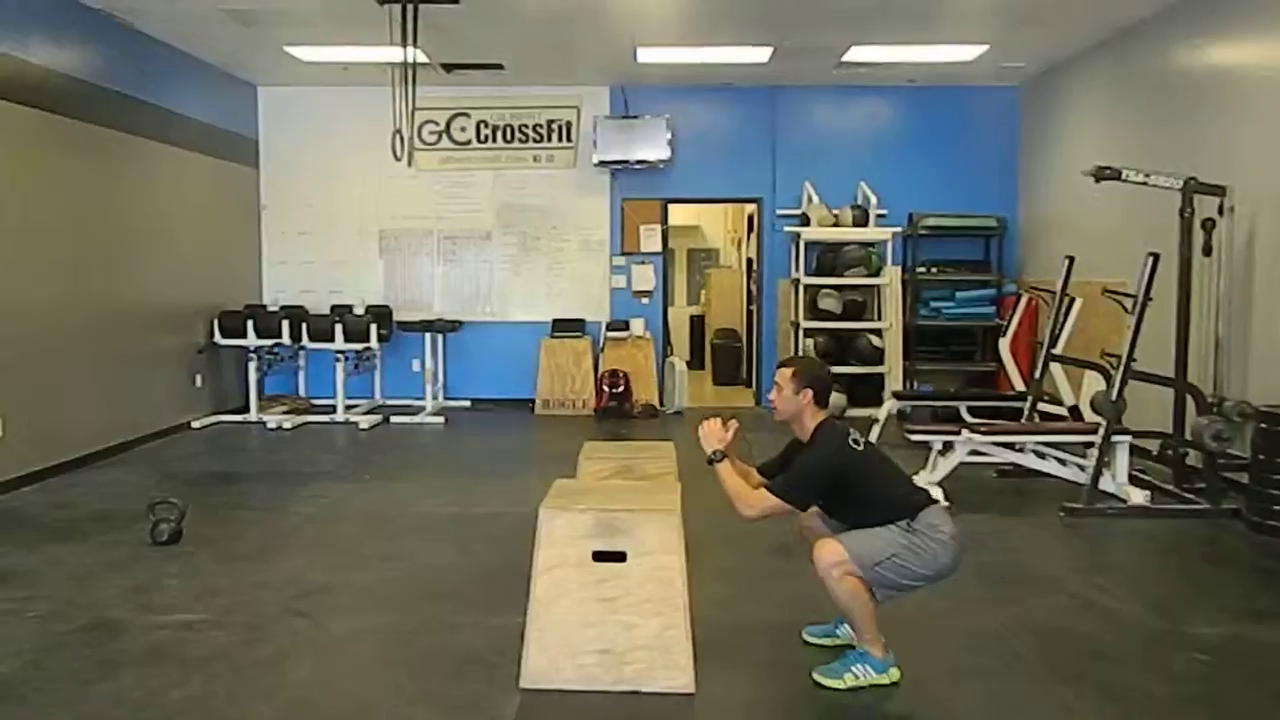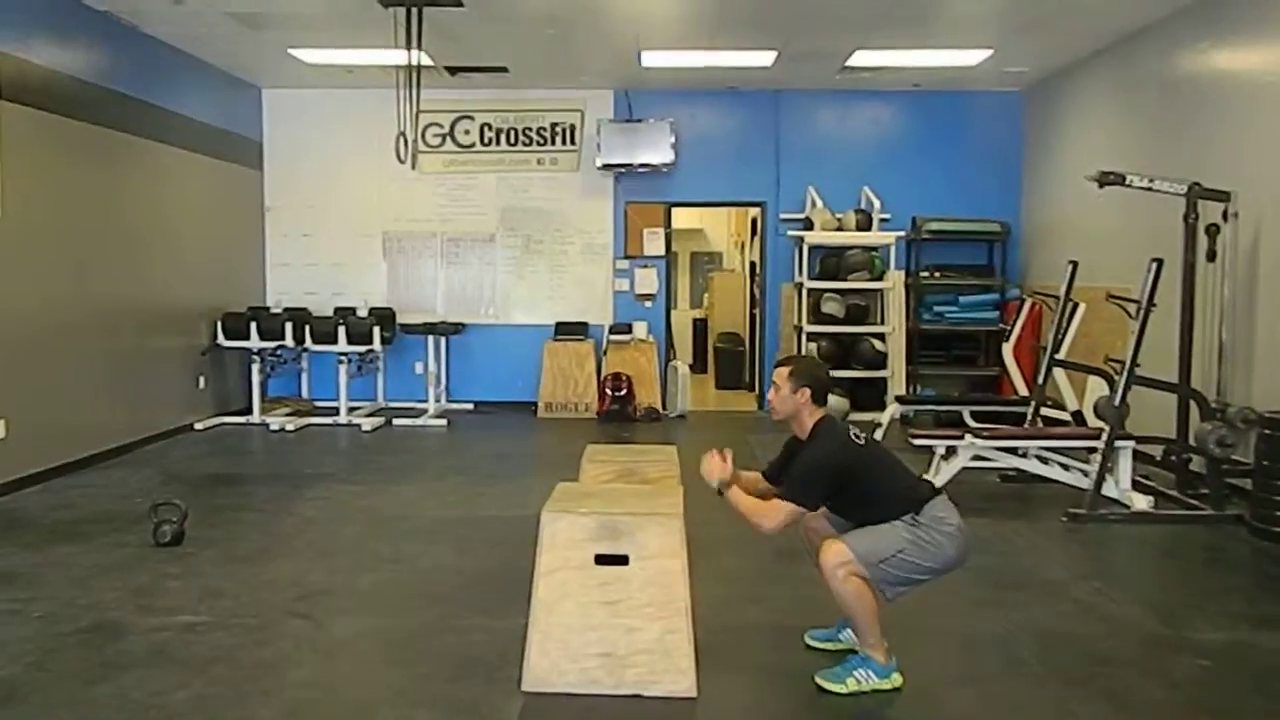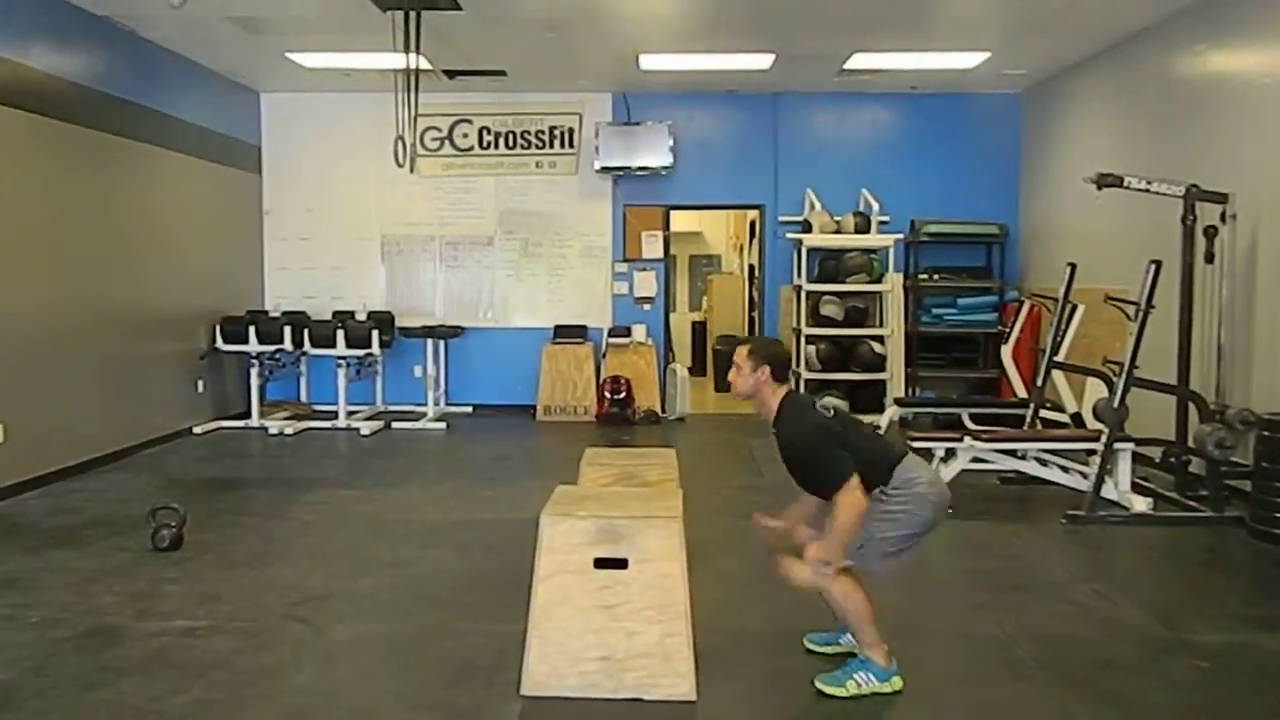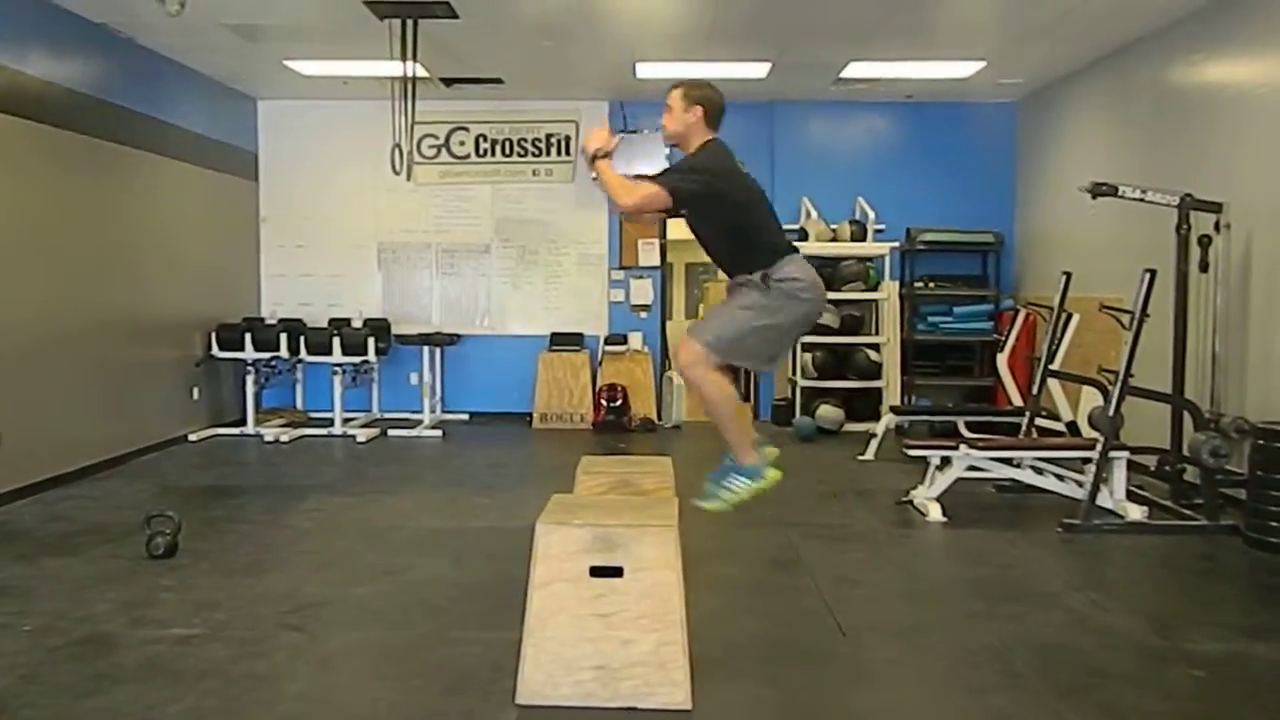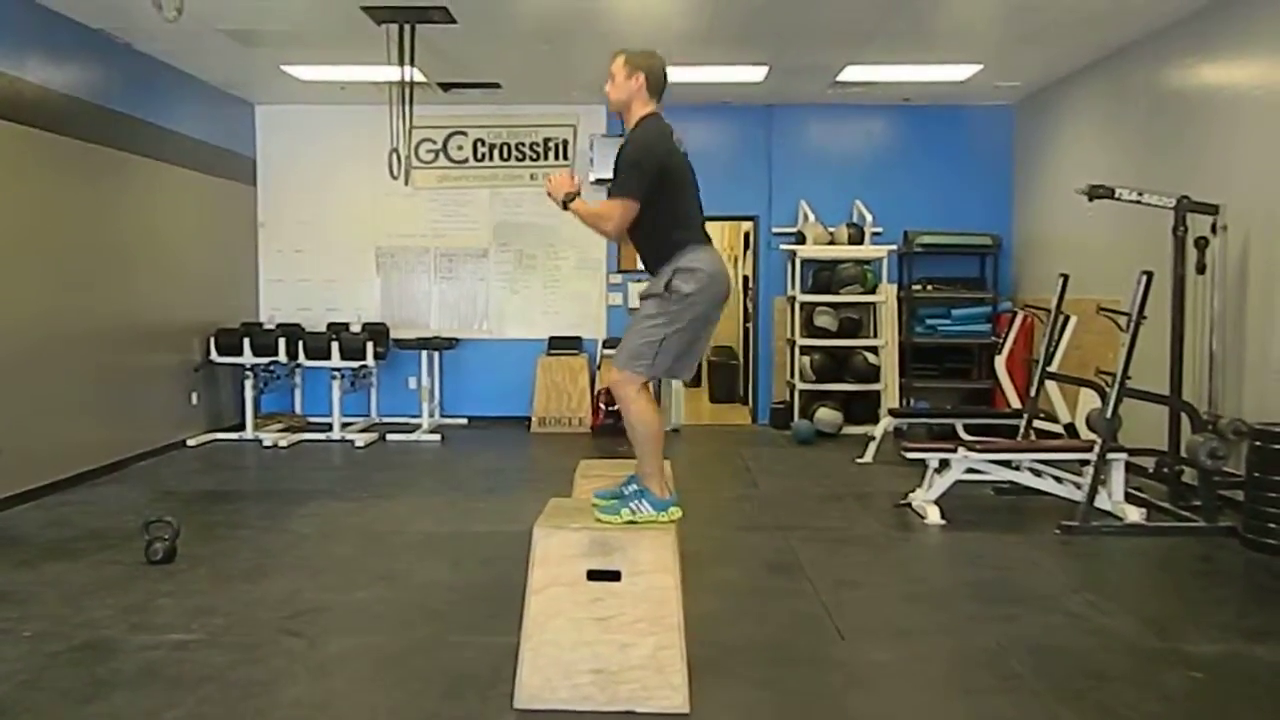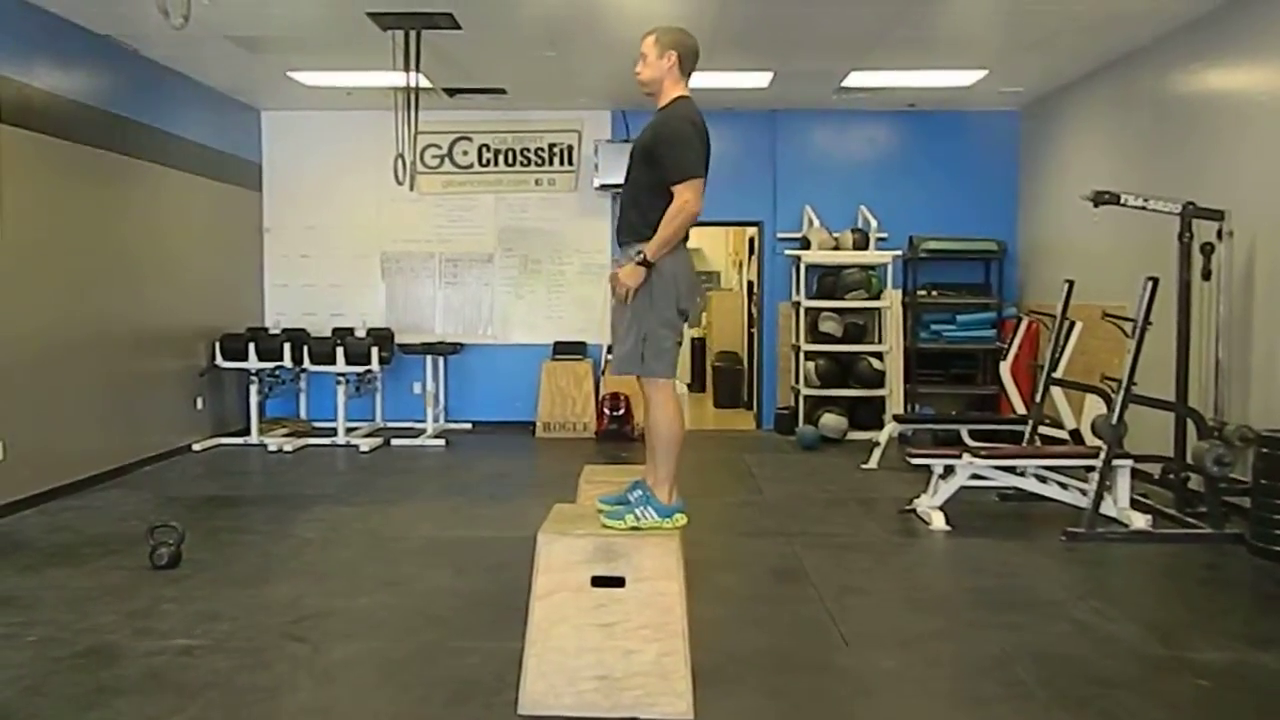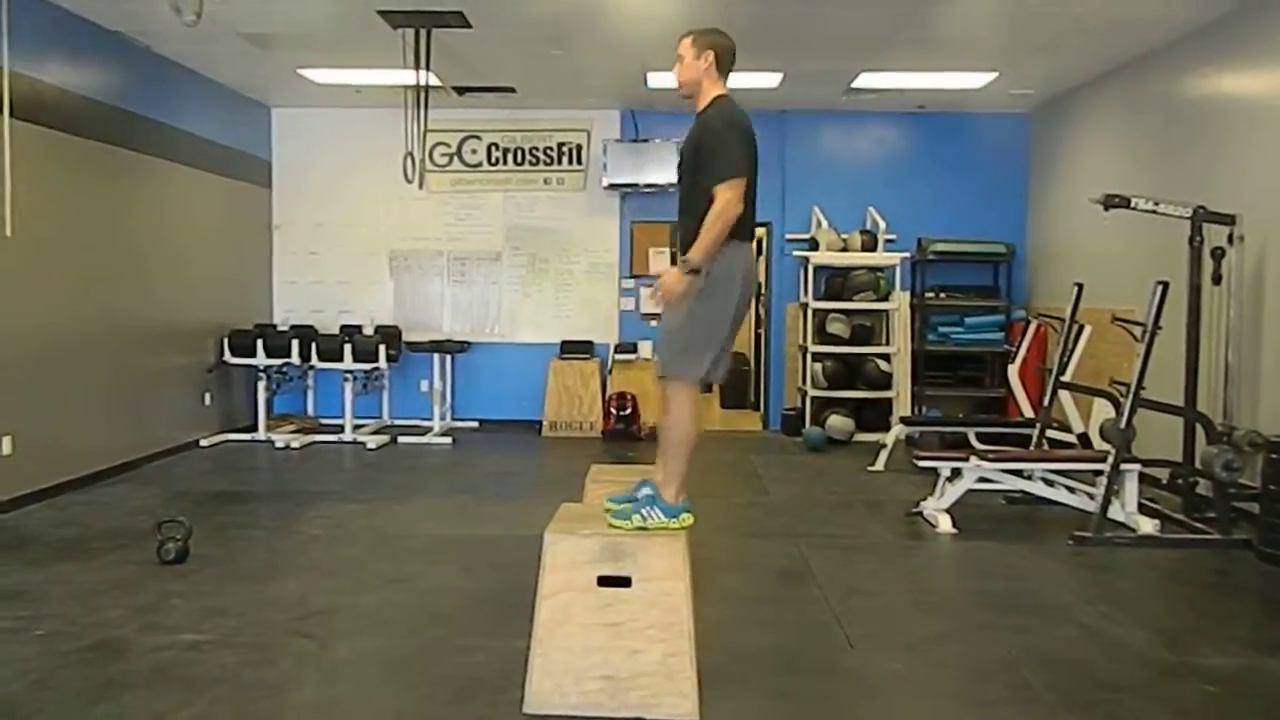
dt=0.5s
person 1, frame 1
left shoulder: (825, 456)
right shoulder: (814, 441)
left elbow: (751, 507)
right elbow: (756, 481)
left wrist: (716, 455)
right wrist: (725, 452)
left hip: (930, 540)
right hip: (907, 525)
left knee: (829, 558)
right knee: (812, 523)
left ankle: (876, 657)
right ankle: (856, 623)
person 1, frame 2
left shoulder: (826, 453)
right shoulder: (811, 440)
left elbow: (770, 519)
right elbow: (764, 484)
left wrist: (723, 485)
right wrist: (731, 475)
left hip: (935, 532)
right hip: (910, 519)
left knee: (835, 559)
right knee: (815, 526)
left ankle: (877, 662)
right ankle: (857, 628)
person 1, frame 3
left shoulder: (799, 431)
right shoulder: (793, 416)
left elbow: (853, 500)
right elbow: (821, 485)
left wrist: (817, 563)
right wrist: (791, 522)
left hip: (912, 493)
right hip: (895, 486)
left knee: (825, 562)
right knee: (803, 537)
left ankle: (875, 662)
right ankle: (857, 631)
person 1, frame 4
left shoulder: (704, 168)
right shoulder: (708, 163)
left elbow: (631, 202)
right elbow: (648, 200)
left wrist: (598, 159)
right wrist: (605, 159)
left hip: (784, 285)
right hip: (769, 282)
left knee: (690, 355)
right knee: (700, 356)
left ankle: (748, 462)
right ankle: (747, 450)
person 1, frame 5
left shoulder: (644, 141)
right shoulder: (652, 137)
left elbow: (616, 222)
right elbow: (626, 222)
left wrist: (568, 199)
right wrist: (582, 201)
left hip: (688, 275)
right hip: (682, 272)
left knee: (626, 379)
right knee: (635, 377)
left ankle: (657, 495)
right ankle: (648, 480)
person 1, frame 6
left shoulder: (679, 122)
right shoulder: (669, 120)
left elbow: (688, 203)
left wrist: (641, 261)
left hip: (654, 265)
right hip: (650, 262)
left knee: (656, 381)
right knee: (652, 380)
left ankle: (664, 501)
right ankle: (653, 486)
person 1, frame 7
left shoulder: (722, 122)
right shoulder: (713, 121)
left elbow: (730, 201)
left wrist: (688, 269)
left hip: (718, 267)
right hip: (709, 265)
left knee: (679, 382)
right knee: (677, 380)
left ankle: (670, 501)
right ankle: (661, 484)
